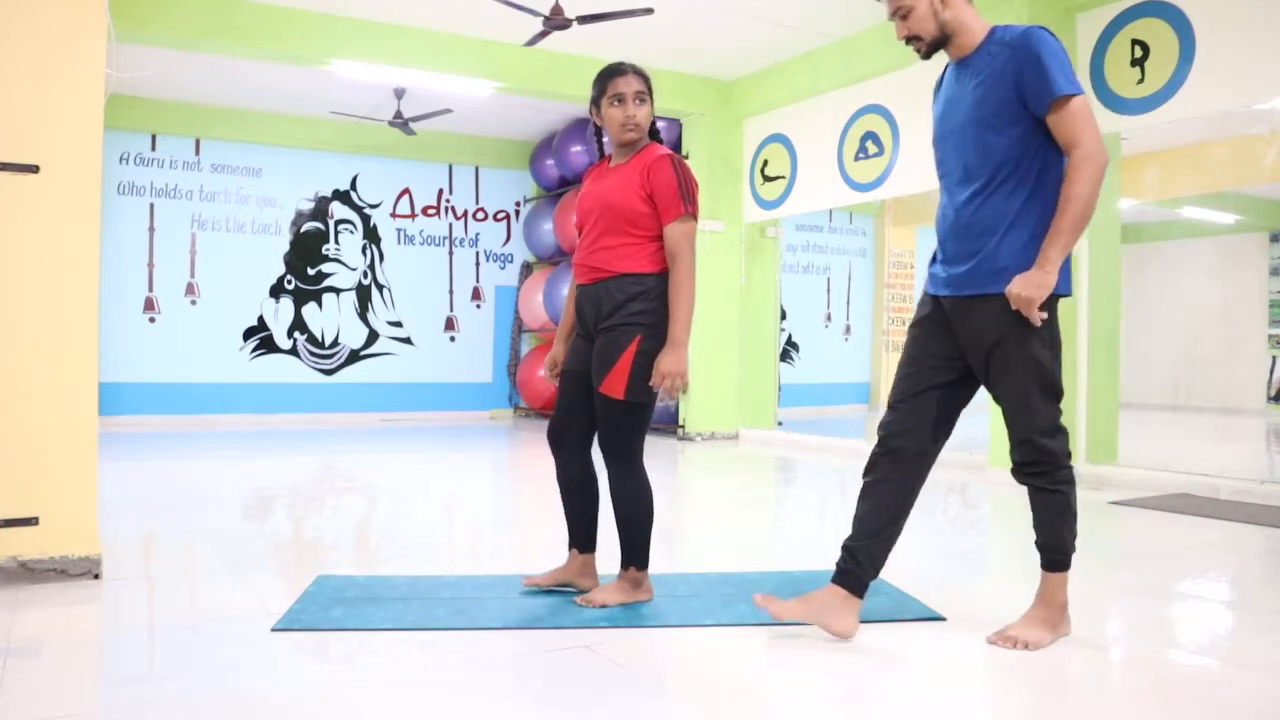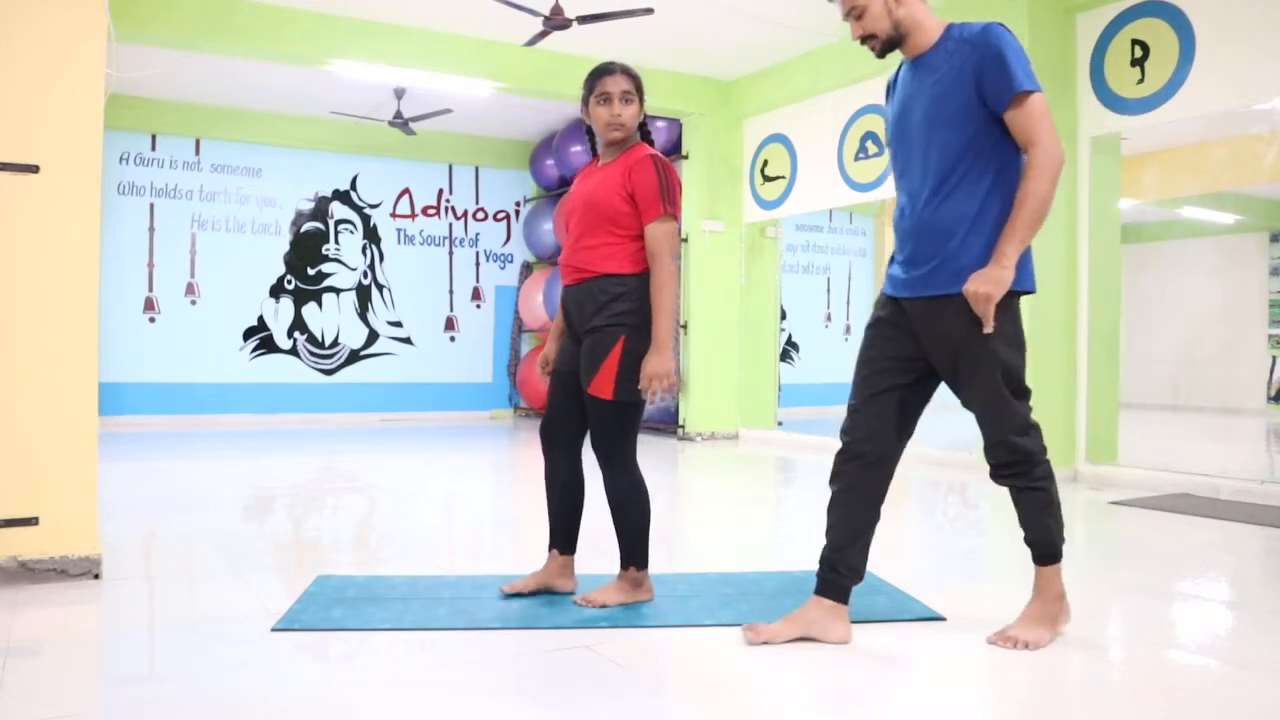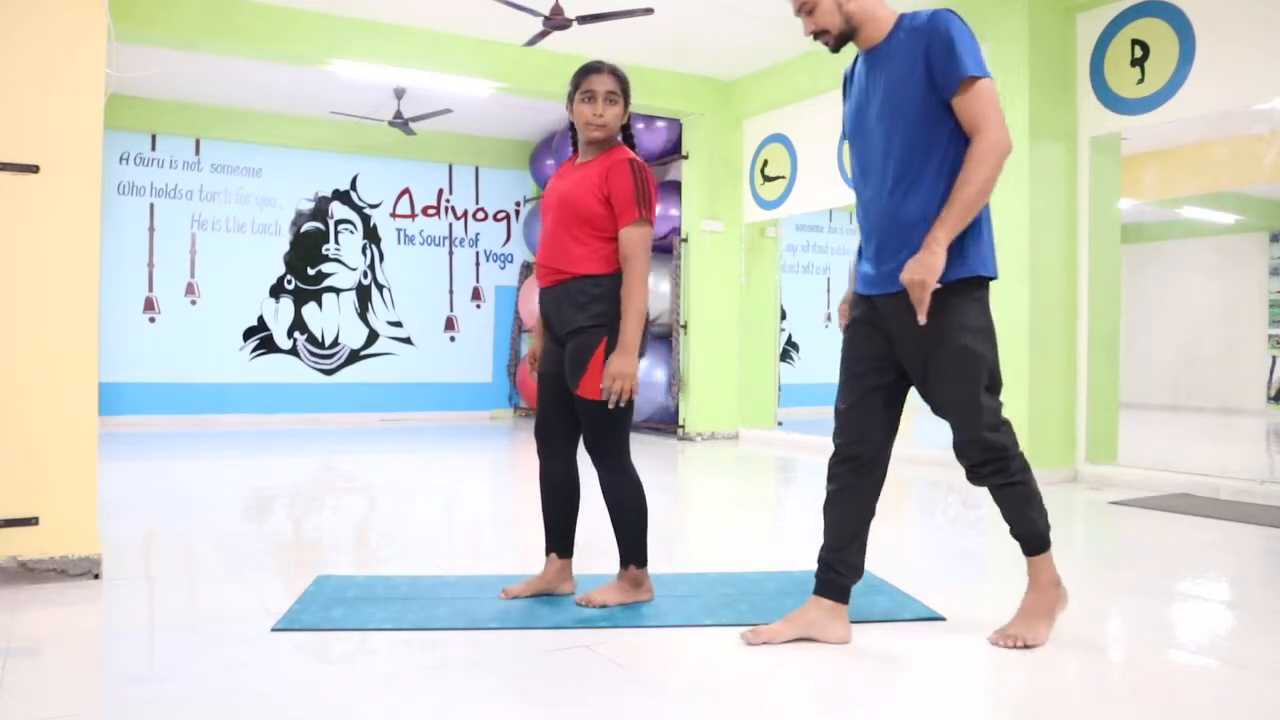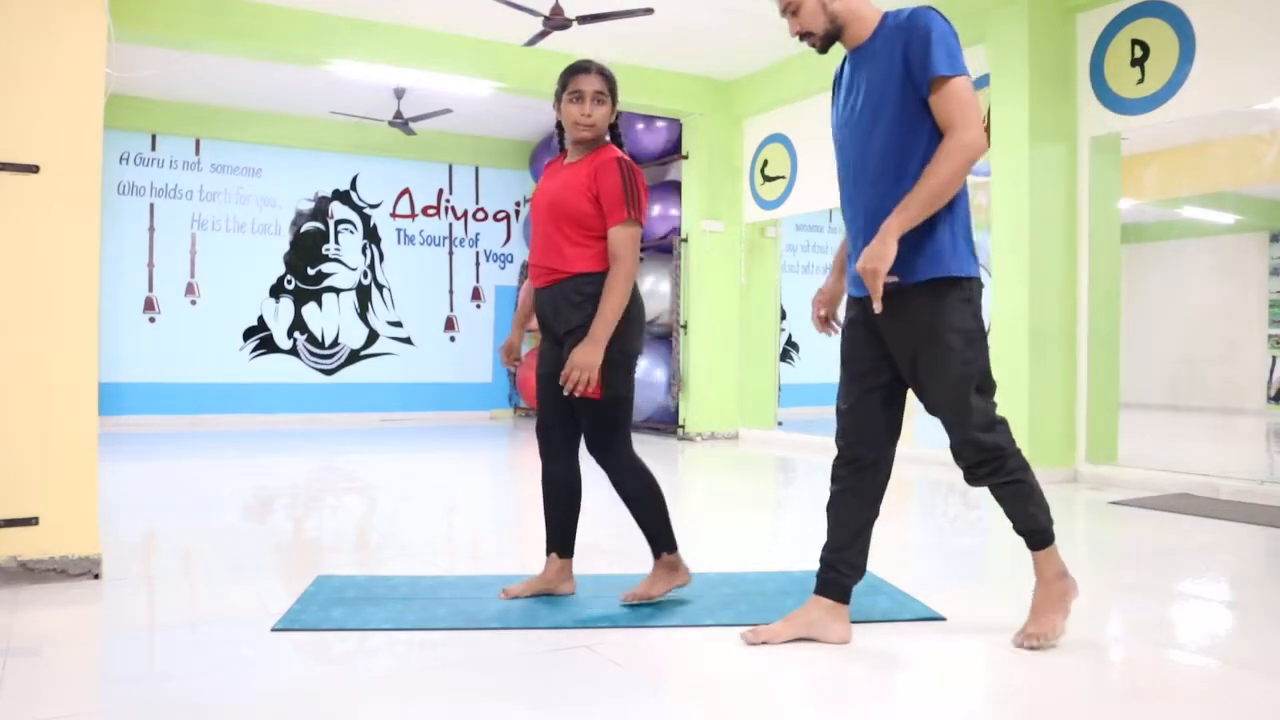
dt=0.2s
person 1, frame 1
right shoulder: (947, 82)
left elbow: (1088, 154)
left wrist: (1046, 267)
left hip: (1012, 296)
right hip: (944, 293)
left knee: (1038, 448)
right knee: (900, 443)
left ankle: (1053, 602)
right ankle: (844, 594)
person 1, frame 2
right shoulder: (900, 82)
left elbow: (1045, 152)
left wrist: (1002, 263)
left hip: (973, 293)
right hip: (903, 295)
left knee: (1011, 447)
right knee: (863, 445)
left ankle: (1049, 596)
right ankle: (830, 604)
person 1, frame 3
right shoulder: (856, 76)
left elbow: (992, 140)
left wrist: (935, 246)
left hip: (942, 286)
right hip: (876, 292)
left knee: (981, 438)
right knee: (855, 447)
left ankle: (1044, 582)
right ankle: (829, 604)
person 1, frame 4
right shoulder: (845, 74)
left elbow: (967, 138)
left wrist: (889, 237)
right wrist: (836, 277)
left hip: (932, 280)
right hip: (874, 293)
left knee: (975, 436)
right knee: (858, 448)
left ankle: (1051, 573)
right ankle: (830, 604)
person 2, frame 1
left shoulder: (664, 166)
right shoulder: (594, 177)
left elbow: (682, 261)
left wrist: (676, 345)
right wrist: (563, 336)
left hip: (637, 314)
right hip: (593, 317)
left knee: (620, 449)
right knee: (566, 437)
left ankle: (635, 578)
right ankle: (581, 562)
person 2, frame 2
left shoulder: (648, 166)
right shoulder: (586, 176)
left elbow: (663, 261)
left wrist: (661, 346)
right wrist: (555, 336)
left hip: (622, 315)
right hip: (582, 318)
left knee: (613, 449)
right knee: (557, 439)
left ankle: (635, 578)
right ankle: (559, 565)
person 2, frame 3
left shoulder: (626, 169)
right shoulder: (564, 173)
left elbow: (636, 265)
left wrist: (628, 349)
right wrist: (541, 333)
left hip: (601, 315)
right hip: (564, 319)
left knee: (607, 450)
right knee: (552, 444)
left ankle: (634, 577)
right ankle: (557, 568)
person 2, frame 4
left shoulder: (615, 168)
right shoulder: (551, 171)
left elbow: (623, 263)
left wrist: (596, 343)
right wrist: (520, 326)
left hip: (601, 315)
right hip: (557, 319)
left knee: (609, 446)
right knee: (554, 445)
left ankle: (668, 563)
right ankle: (558, 569)
